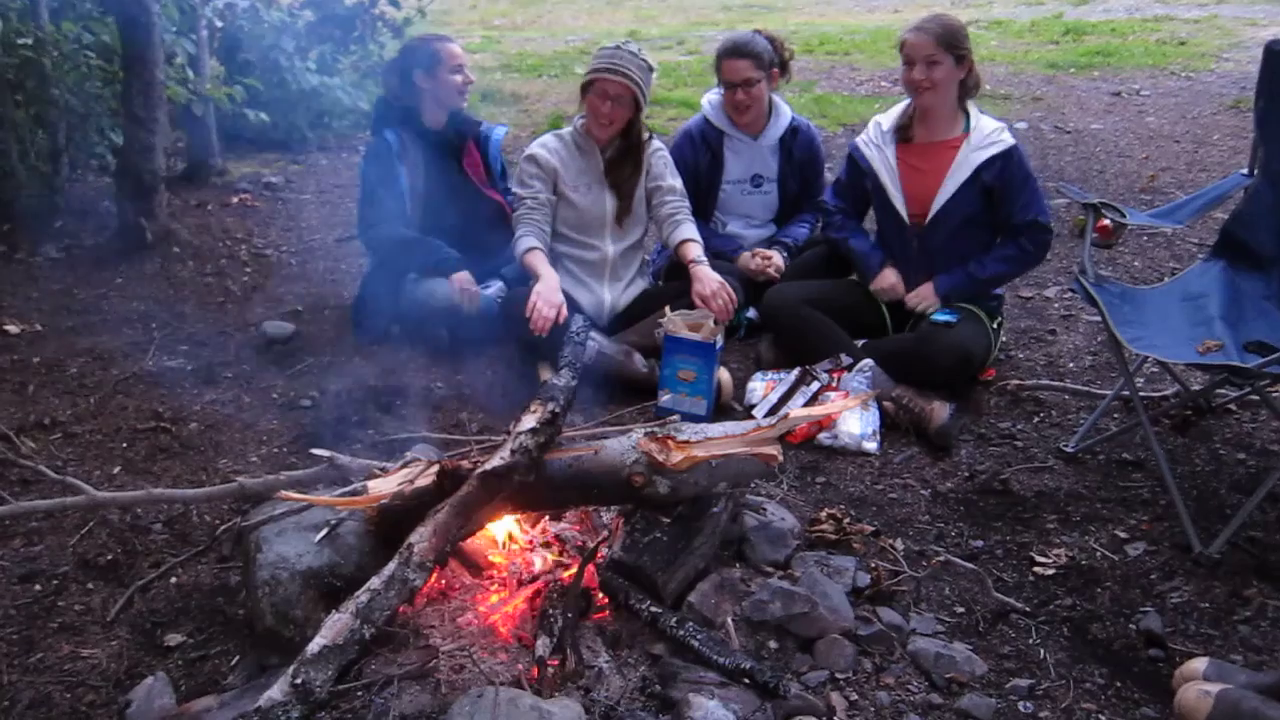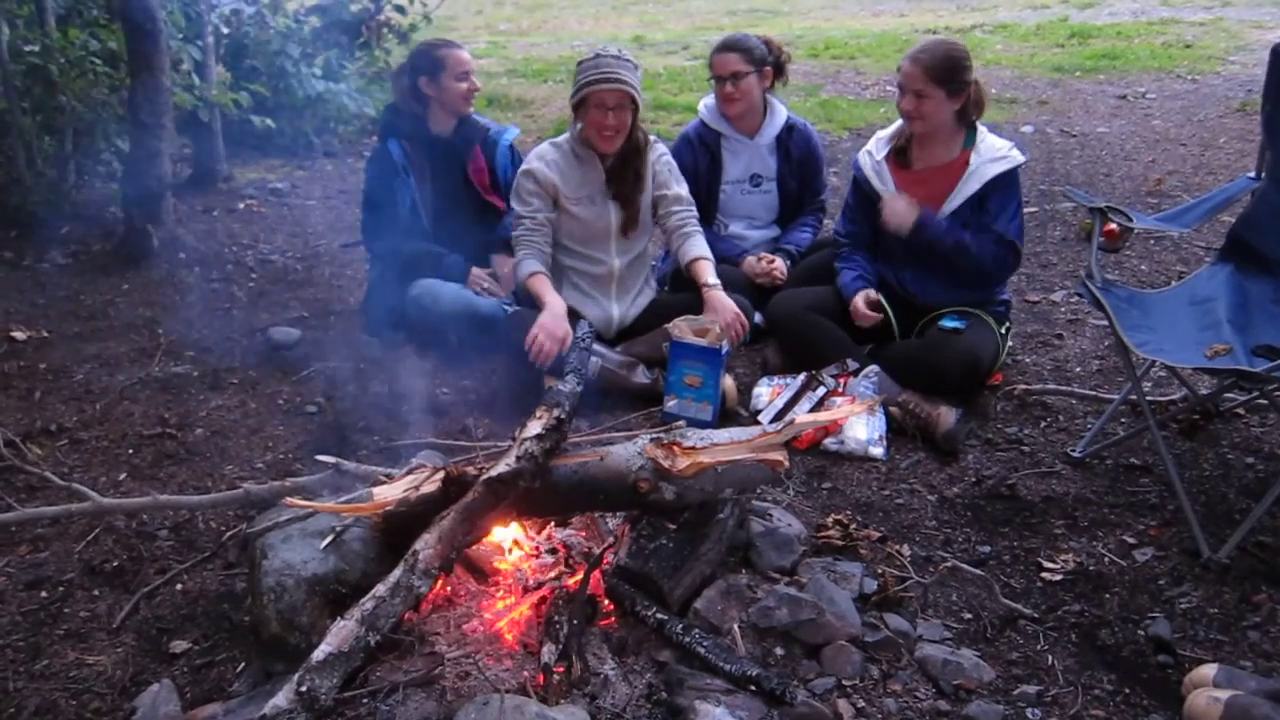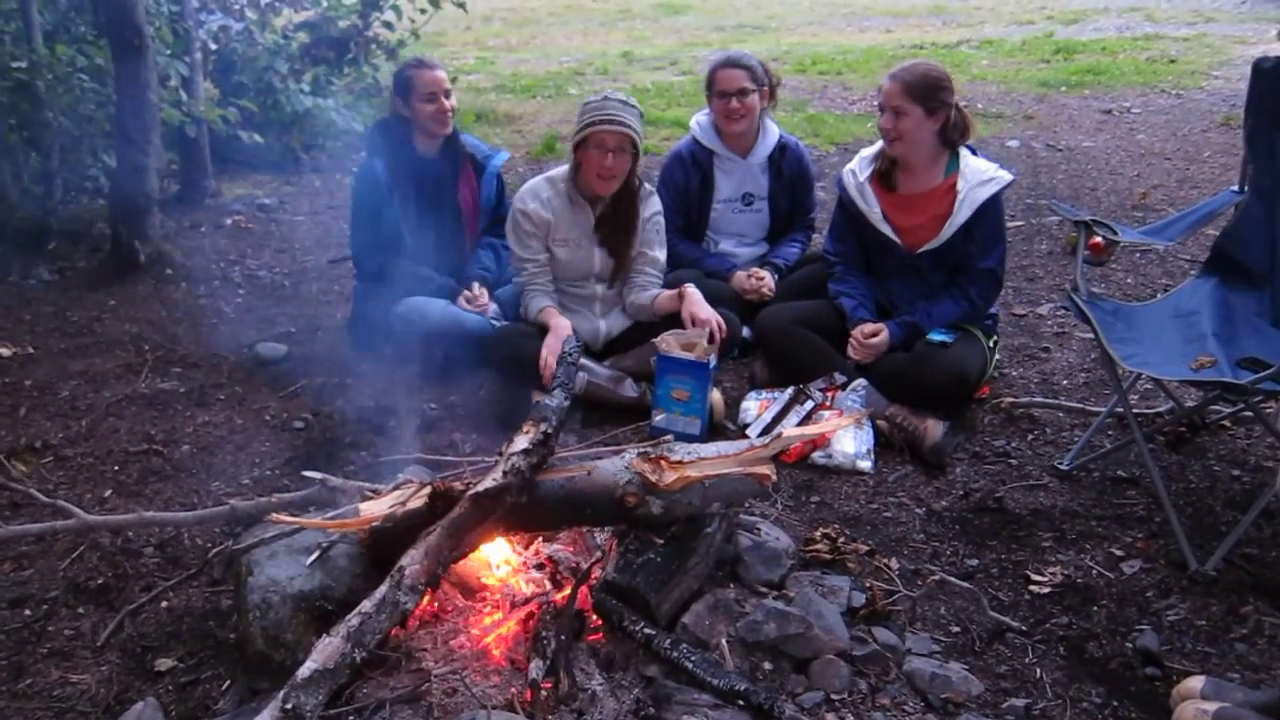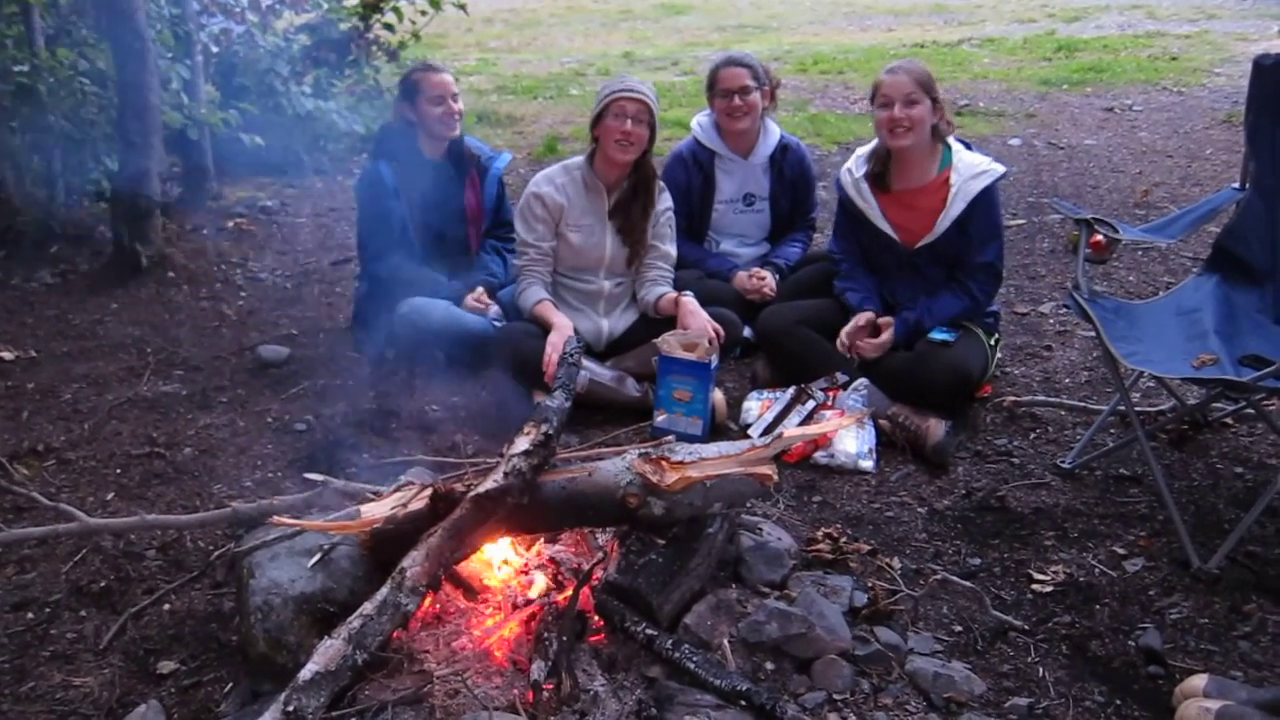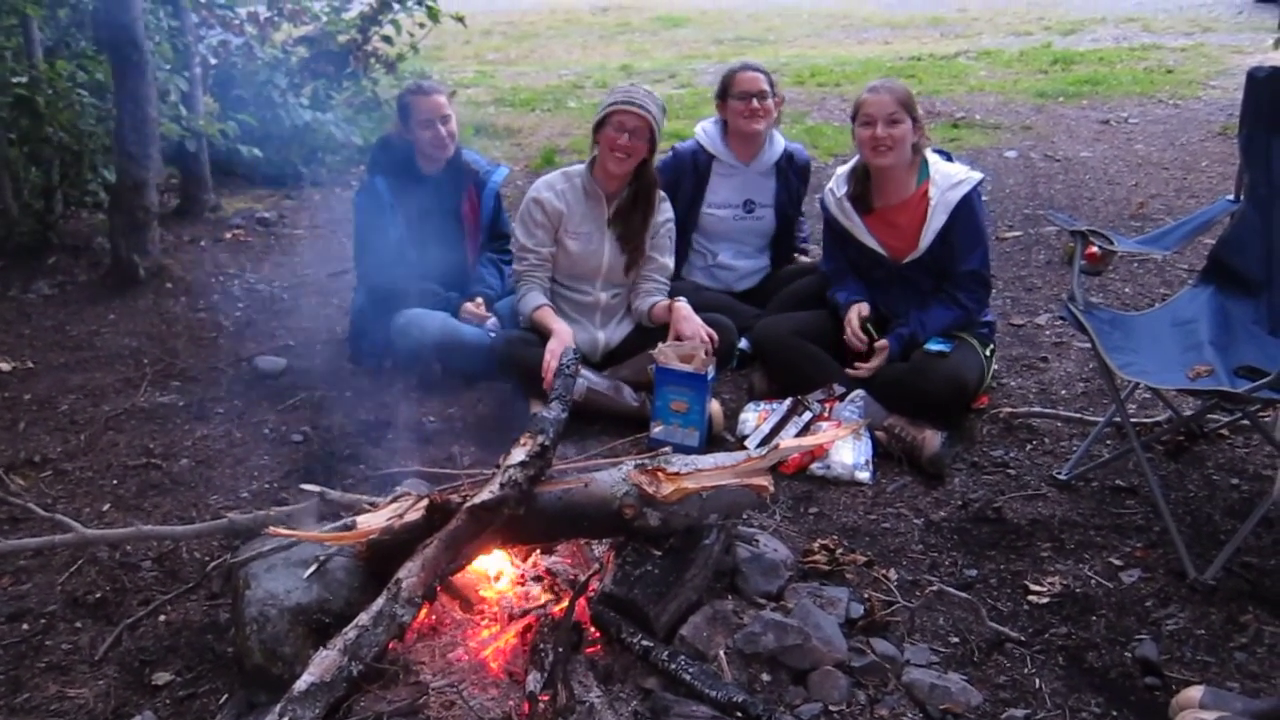
dt=1s
person 1, frame 1
left shoulder: (993, 152)
right shoulder: (876, 141)
left elbow: (1031, 239)
right elbow: (838, 214)
left wrist: (948, 285)
right wrist: (872, 266)
left hip: (960, 302)
right hip: (887, 294)
left knee: (952, 354)
right knee: (780, 304)
left ankle: (819, 352)
right ankle: (896, 393)
person 1, frame 2
left shoulder: (994, 166)
right shoulder: (877, 157)
left elbow: (999, 262)
right elbow: (852, 242)
left wrist: (923, 224)
right wrist: (857, 289)
left hip: (965, 308)
right hip: (890, 299)
left knee: (960, 360)
right knee: (785, 309)
left ankle: (840, 365)
right ankle: (903, 399)
person 1, frame 3
left shoulder: (977, 188)
right shoulder: (860, 177)
left elbow: (978, 288)
right elbow: (844, 263)
left wrist: (900, 332)
right wrist: (860, 320)
left hip: (950, 323)
right hip: (874, 314)
left knee: (949, 373)
right knee: (773, 324)
left ankle: (828, 381)
right ankle: (890, 412)
person 1, frame 4
left shoulder: (972, 181)
right shoulder: (857, 176)
left elbow: (979, 281)
right elbow: (848, 260)
left wrist: (904, 328)
right wrist: (864, 311)
left hip: (952, 319)
right hip: (877, 311)
left knee: (949, 372)
right knee: (775, 325)
right ankle: (893, 411)
person 1, frame 5
left shoulder: (954, 192)
right shoulder: (841, 194)
left elbow: (968, 291)
right elbow: (840, 272)
left wrist: (900, 343)
right wrist: (853, 305)
left hip: (946, 329)
right hip: (872, 324)
left knee: (946, 382)
right knee: (770, 336)
left ankle: (827, 387)
right ankle: (887, 422)
person 2, frame 1
left shoulder: (650, 153)
right shoulder: (545, 153)
left elbow: (675, 216)
right elbow: (530, 230)
left wrist: (699, 265)
right wrist: (547, 279)
left hip: (631, 301)
right hip: (570, 304)
left knee: (723, 294)
right knee: (519, 308)
right ankle: (645, 366)
person 2, frame 2
left shoulder: (652, 155)
right shoulder: (544, 165)
left elbow: (684, 226)
right elbow: (530, 250)
left wrist: (712, 289)
right wrist: (552, 305)
left hip: (639, 309)
right hip: (574, 313)
left knee: (734, 312)
right knee: (521, 329)
left ankle: (595, 366)
right ankle: (650, 378)
person 2, frame 3
left shoulder: (644, 200)
right shoulder: (535, 200)
left elbow: (641, 293)
right elbow: (534, 290)
left wrist: (686, 294)
right wrist: (557, 323)
left hip: (623, 331)
right hip: (563, 331)
left knee: (723, 328)
right knee: (506, 344)
left ankle: (578, 380)
right ankle: (643, 392)
person 2, frame 4
left shoulder: (656, 195)
right shoulder: (549, 188)
left elbow: (653, 282)
right elbow: (531, 281)
left wrist: (683, 302)
right wrist: (559, 323)
left hip: (627, 332)
right hip: (566, 332)
left knee: (725, 326)
right knee: (509, 341)
left ankle: (578, 380)
right ankle: (647, 392)
person 2, frame 5
left shoulder: (657, 206)
right shoulder: (548, 194)
left elbow: (647, 293)
right elbow: (530, 285)
left wrist: (677, 307)
right wrist: (558, 328)
left hip: (624, 342)
right hip: (564, 339)
left knee: (720, 335)
right knee: (507, 348)
left ankle: (575, 389)
right ankle: (647, 403)
person 3, frame 1
left shoulder: (477, 135)
right shoulder: (387, 148)
left elbow: (508, 198)
right elbow: (379, 231)
right wrist: (445, 264)
left hip: (488, 263)
right hip: (424, 273)
right knee: (426, 297)
person 3, frame 2
left shoulder: (490, 140)
right shoulder: (393, 155)
right elbow: (383, 238)
left wrist: (504, 248)
right wrist: (456, 269)
left hip: (490, 267)
right hip: (426, 276)
right knee: (430, 300)
person 3, frame 3
left shoulder: (477, 159)
right shoulder: (377, 173)
left elbow: (499, 229)
right elbow: (371, 259)
left wrist: (481, 278)
right wrist: (445, 292)
left hip: (473, 288)
right hip: (408, 294)
right knee: (414, 317)
person 3, frame 4
left shoulder: (481, 162)
right shoulder: (381, 177)
left elbow: (502, 233)
right elbow: (381, 261)
left wrist: (484, 284)
right wrist: (453, 295)
left hip: (476, 292)
right hip: (411, 298)
right knee: (417, 319)
person 3, frame 5
left shoulder: (479, 175)
right shoulder: (378, 191)
left elbow: (497, 247)
right elbow: (380, 275)
left wrist: (481, 296)
right wrist: (451, 305)
left hip: (473, 303)
right hip: (407, 309)
right knee: (413, 329)
person 4, frame 1
left shoulder: (802, 135)
right shoulder: (694, 137)
left elbow: (809, 208)
left wrist: (781, 251)
right wrist: (735, 256)
left hip: (772, 257)
right hip: (714, 258)
left ankle: (752, 310)
person 4, frame 2
left shoulder: (799, 136)
right shoulder: (693, 141)
left elbow: (812, 210)
left wrist: (785, 257)
right wrist: (739, 260)
left hip: (777, 258)
right hip: (718, 261)
right knee: (686, 274)
left ankle: (759, 314)
person 4, frame 3
left shoulder: (791, 153)
right shoulder: (684, 158)
left elbow: (801, 227)
right elbow: (670, 237)
left wrist: (773, 270)
right wrist: (729, 274)
left hip: (768, 272)
right hip: (711, 274)
right knee: (678, 284)
left ankle: (747, 325)
person 4, frame 4
left shoulder: (792, 154)
right shoulder: (686, 158)
left elbow: (802, 227)
right elbow: (674, 238)
left wrist: (774, 271)
right wrist: (731, 275)
left hip: (769, 274)
right hip: (711, 277)
left knee: (836, 268)
right knee: (681, 285)
left ankle: (751, 325)
person 4, frame 5
left shoulder: (793, 161)
right shoulder: (686, 160)
left wrist: (797, 253)
left hip: (763, 284)
right hip: (701, 289)
right knee: (675, 297)
left ankle: (749, 339)
